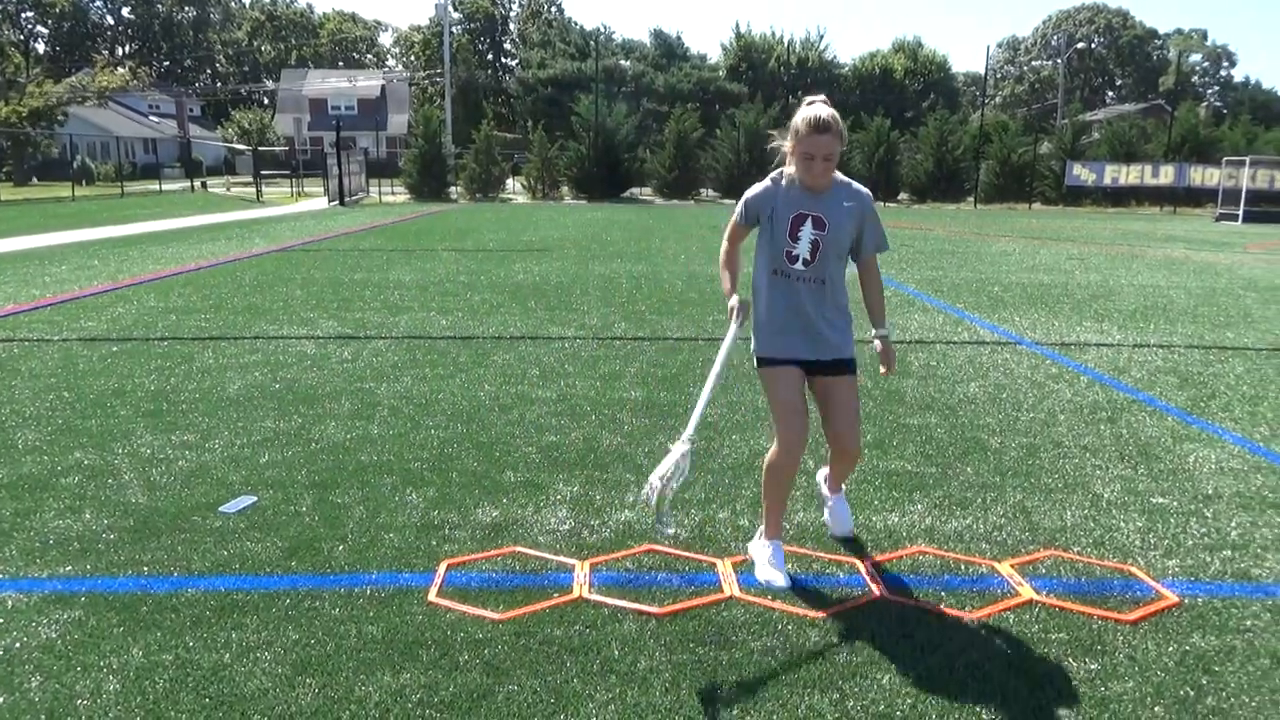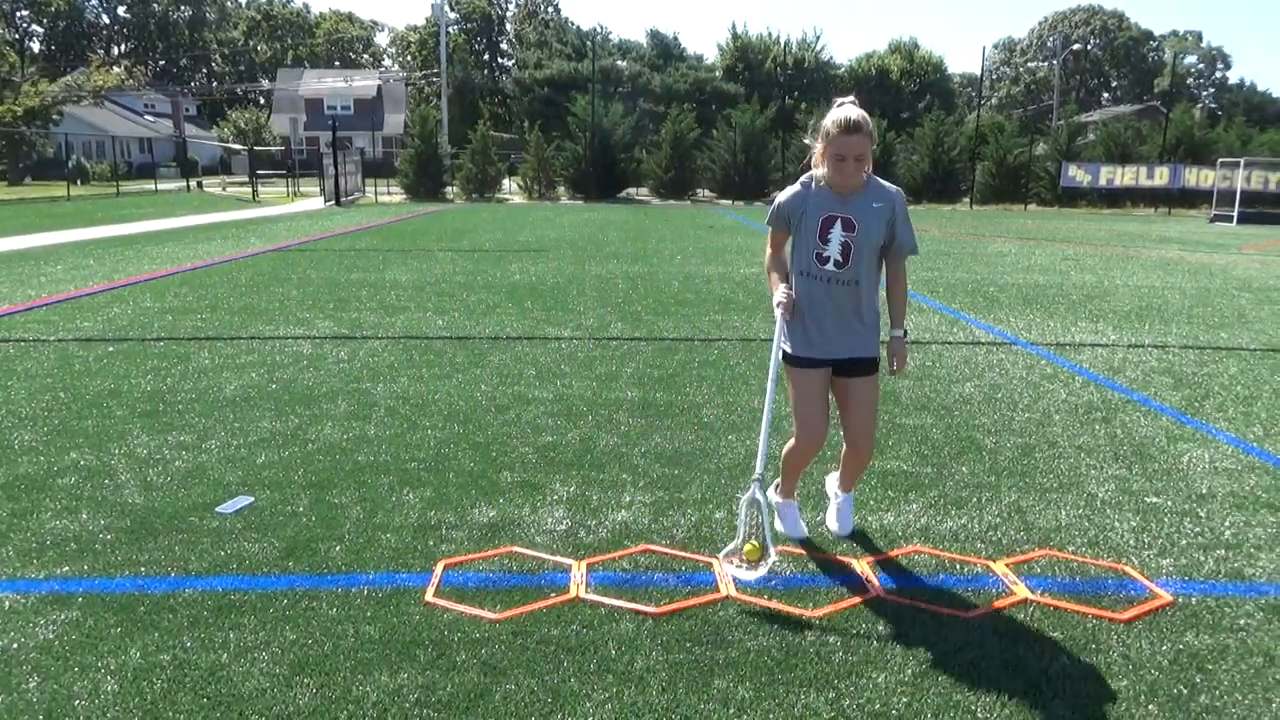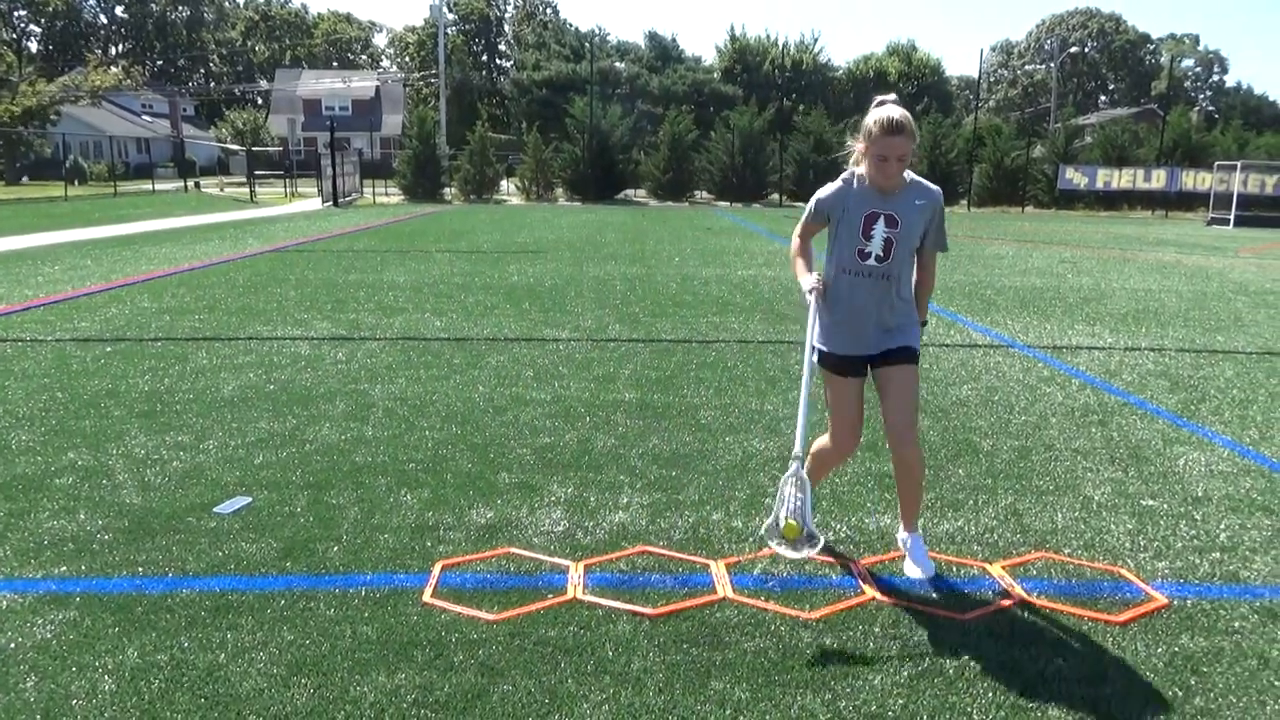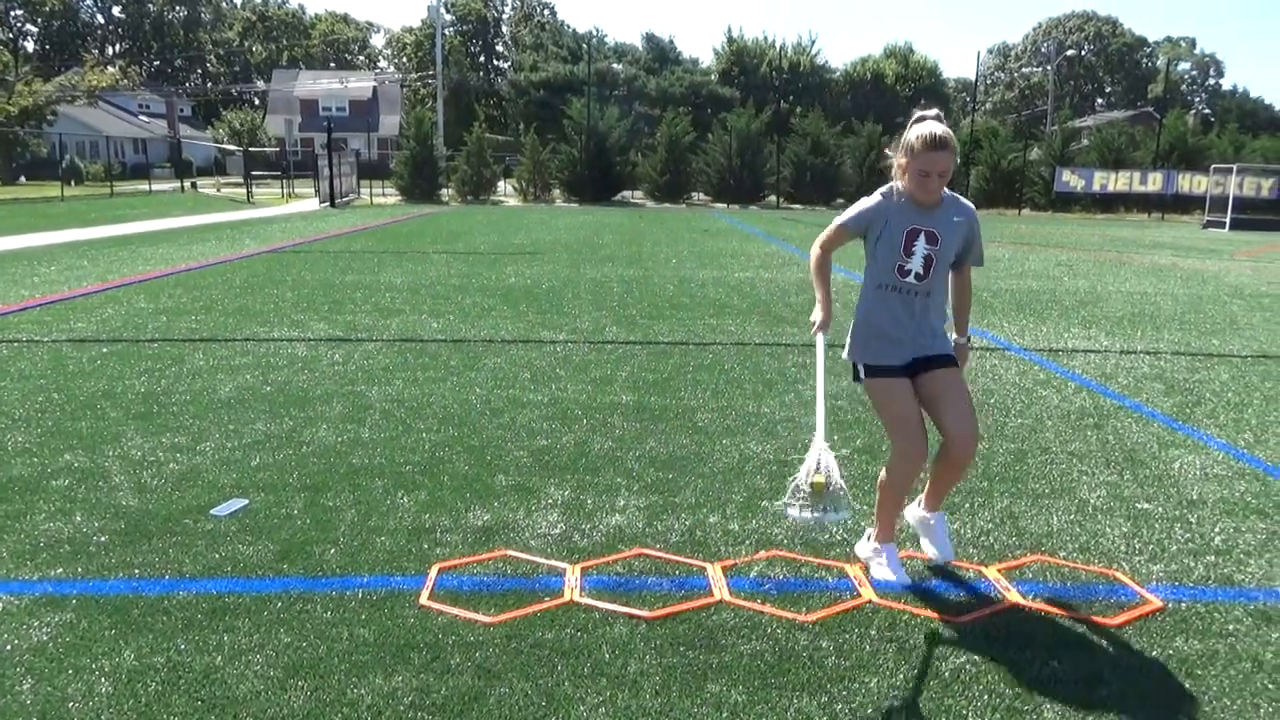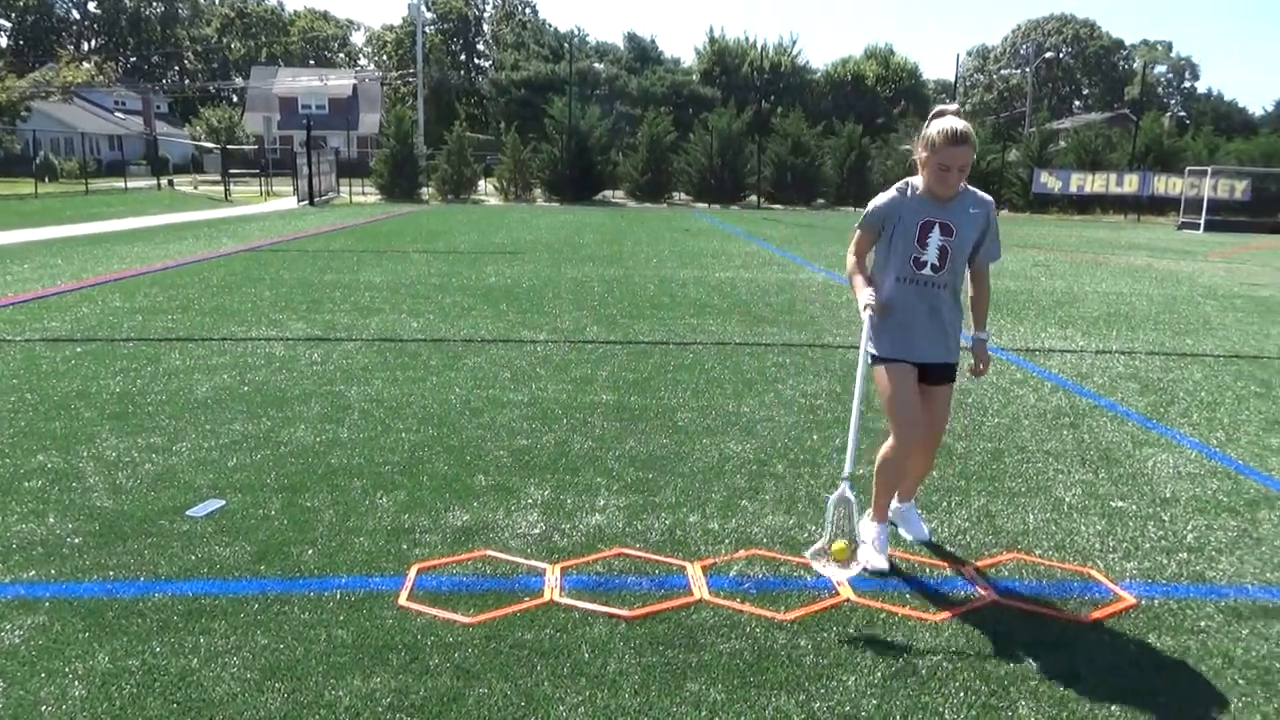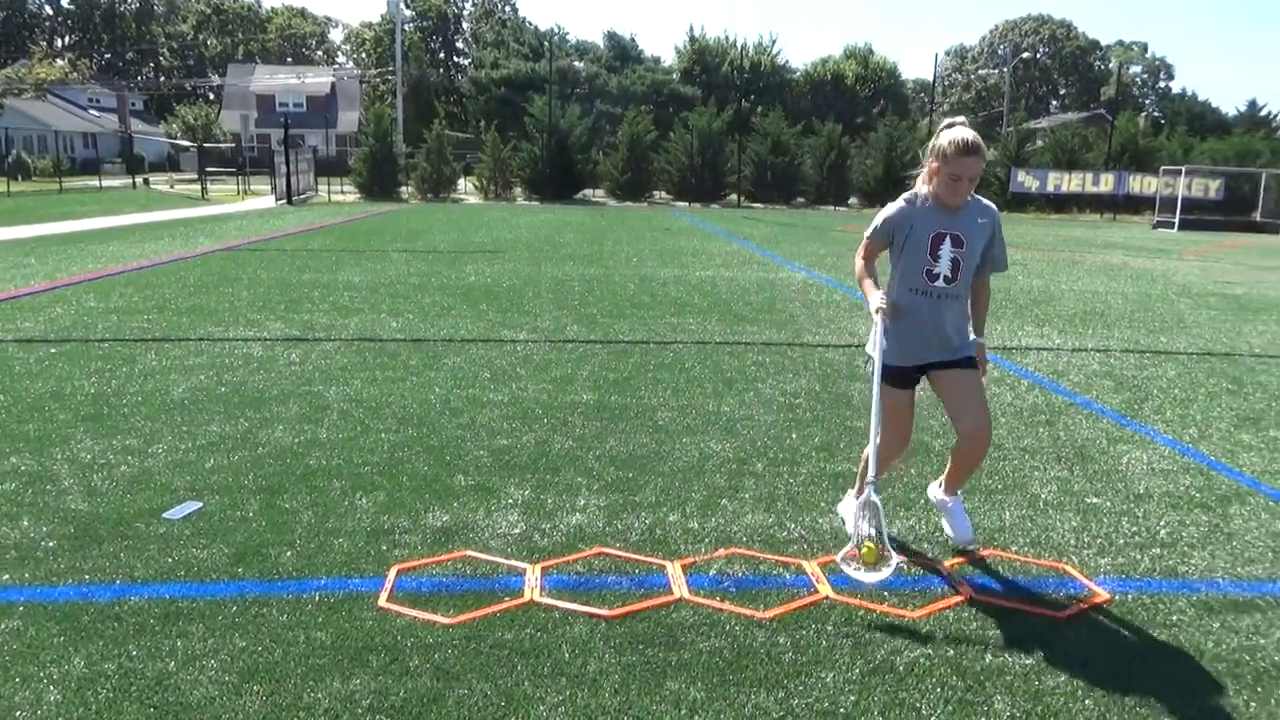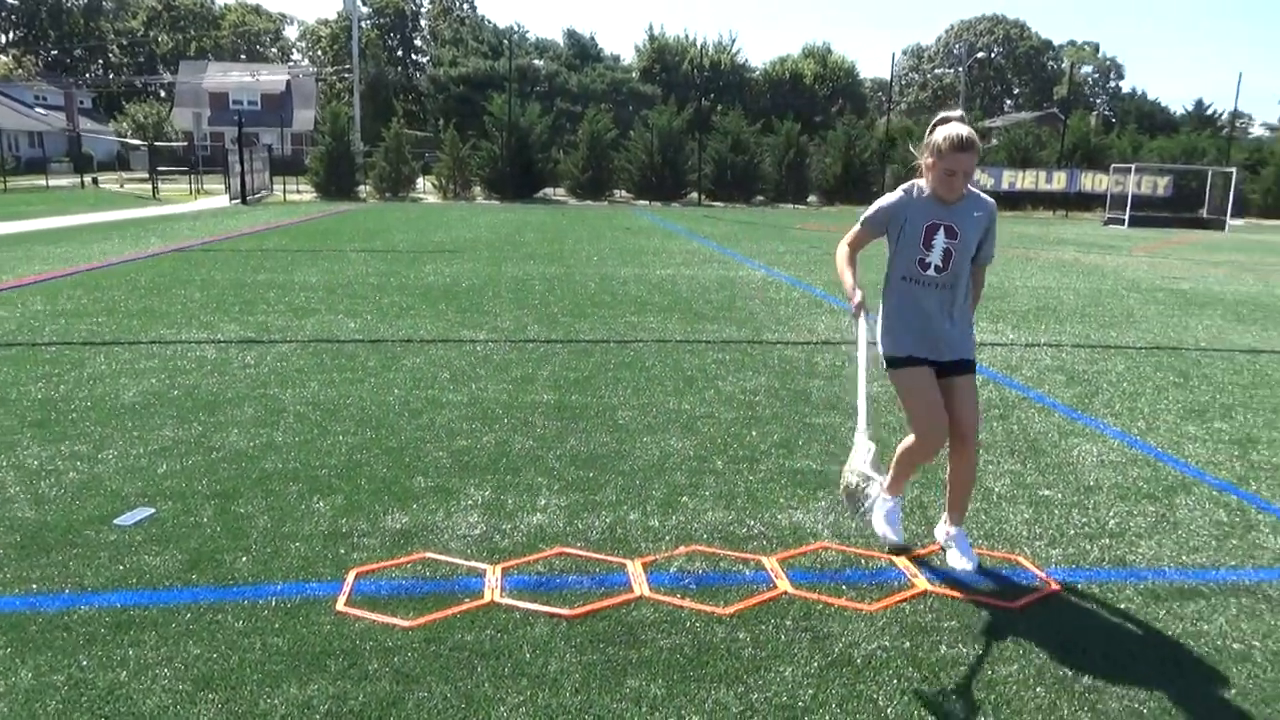
dt=0.2s
person 1, frame 1
left shoulder: (857, 201)
right shoulder: (764, 196)
left elbow: (869, 269)
right elbow: (729, 241)
left wrist: (881, 333)
right wrist: (732, 291)
left hip: (832, 341)
right hip: (777, 339)
left knee: (848, 447)
right knee: (790, 445)
left ankle: (832, 486)
right ankle: (769, 542)
person 1, frame 2
left shoulder: (889, 200)
right shoulder: (795, 199)
left elbow: (896, 269)
right elbow: (774, 249)
left wrist: (898, 332)
right wrist: (778, 288)
left hip: (860, 340)
right hip: (805, 337)
left knee: (863, 439)
right knee: (811, 438)
left ankle: (842, 487)
right ankle: (782, 495)
person 1, frame 3
left shoulder: (927, 198)
right shoulder: (836, 196)
right elbow: (800, 240)
left wrist: (918, 317)
right wrist: (807, 276)
left hip: (896, 334)
right hip: (840, 333)
left knee: (905, 436)
right knee: (843, 438)
left ankle: (909, 534)
person 1, frame 4
left shoulder: (963, 215)
right shoulder: (874, 209)
right elbow: (821, 249)
left wrist: (961, 337)
right wrist: (823, 304)
left hip: (930, 344)
right hip: (878, 347)
left knee: (964, 439)
right knee: (909, 452)
left ankle: (929, 511)
right ankle: (879, 541)
person 1, frame 5
left shoulder: (981, 208)
right shoulder: (890, 205)
left elbow: (979, 276)
right elbow: (856, 253)
left wrist: (980, 337)
right wrist: (863, 293)
left hip: (942, 344)
right hip: (892, 338)
left knee: (929, 442)
right knee: (905, 437)
left ankle: (904, 502)
right ankle: (876, 521)
person 1, frame 6
left shoulder: (986, 217)
right shoulder: (900, 214)
left elbow: (980, 282)
right elbow: (864, 260)
left wrist: (978, 338)
right wrist: (873, 295)
left hip: (953, 342)
right hip: (900, 344)
left knee: (977, 434)
right knee: (891, 444)
left ankle: (947, 492)
right ankle: (858, 497)
person 1, frame 7
left shoulder: (983, 209)
right shoulder: (898, 205)
right elbow: (848, 247)
right wrist: (852, 289)
left hip: (953, 341)
right hip: (903, 336)
left knee: (965, 439)
right knee: (932, 434)
left ankle: (952, 529)
right ankle: (888, 492)
